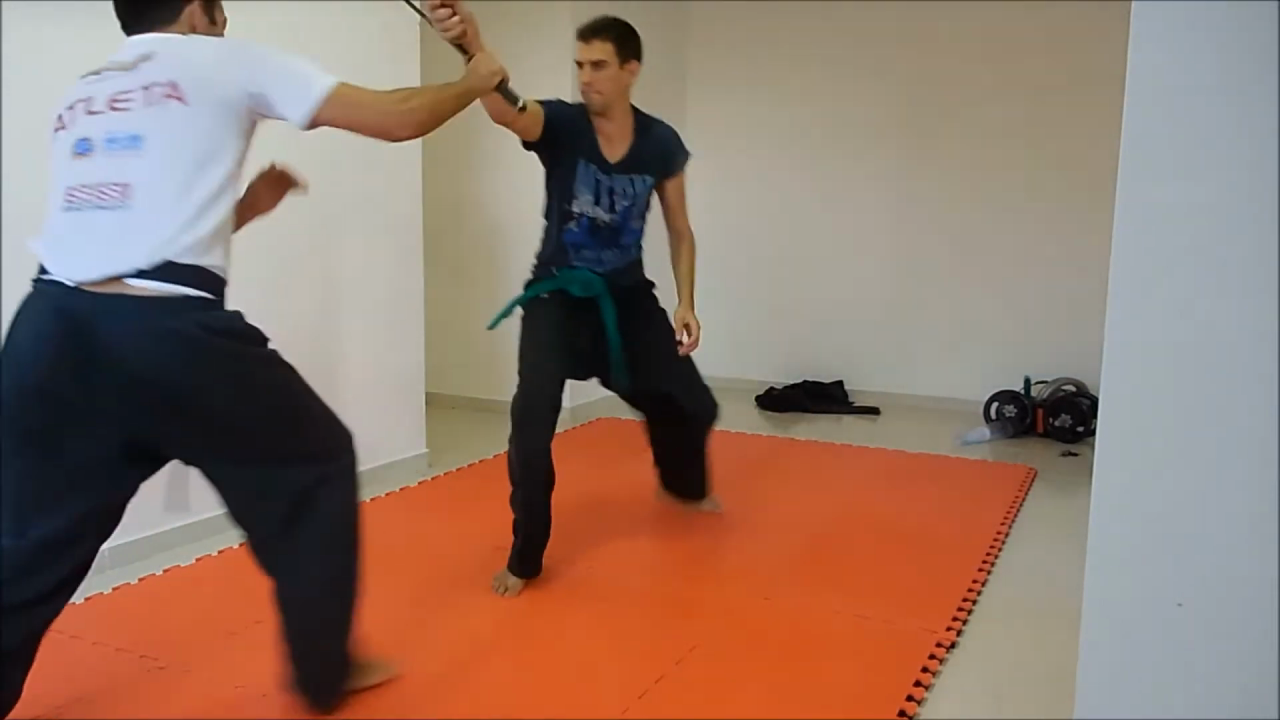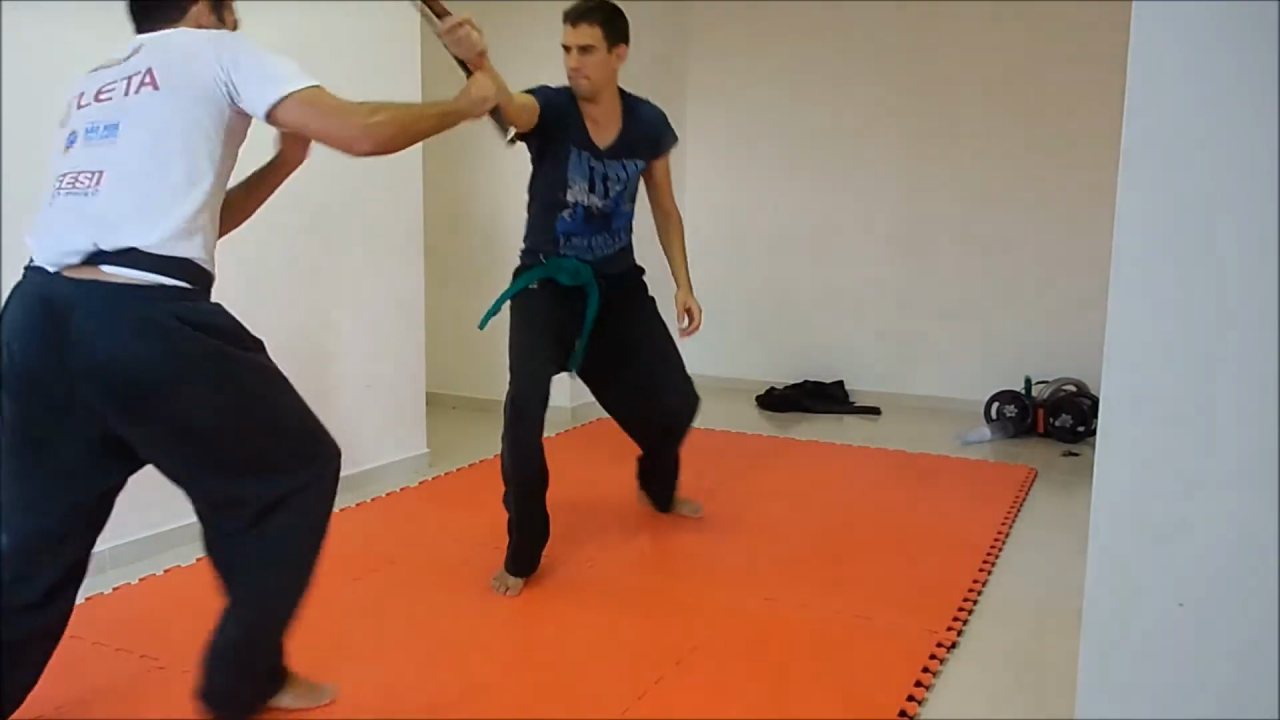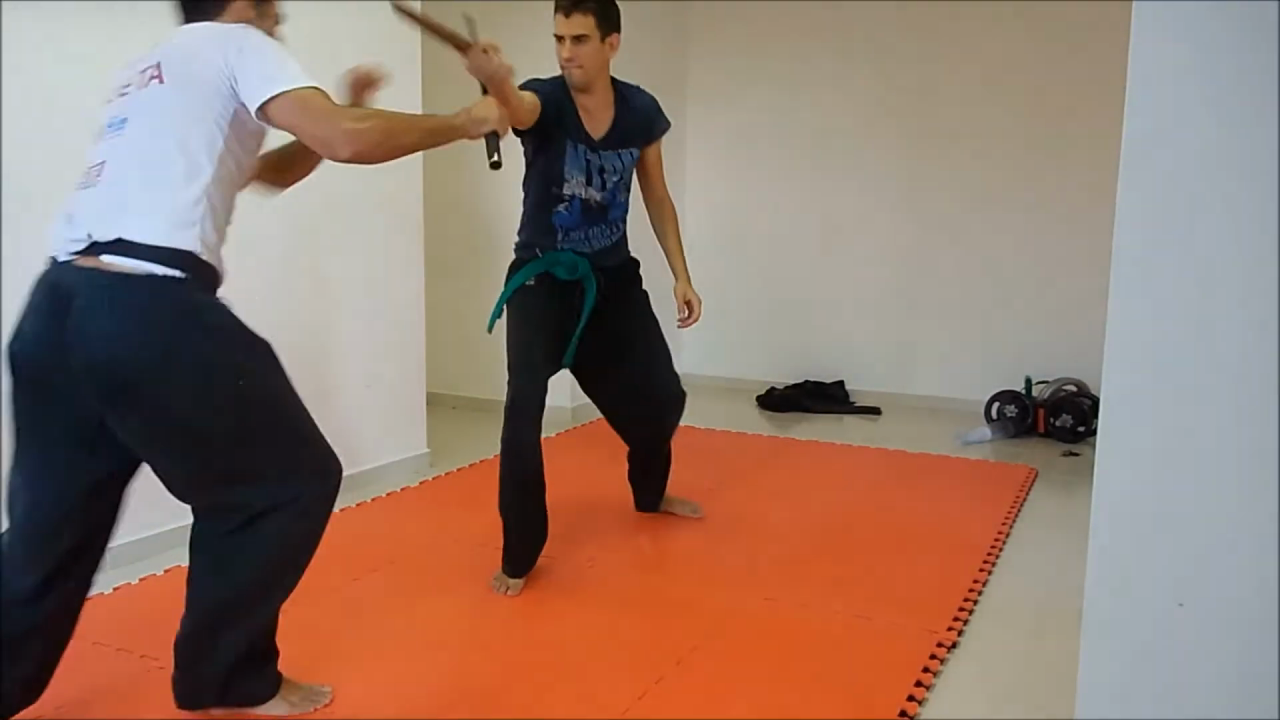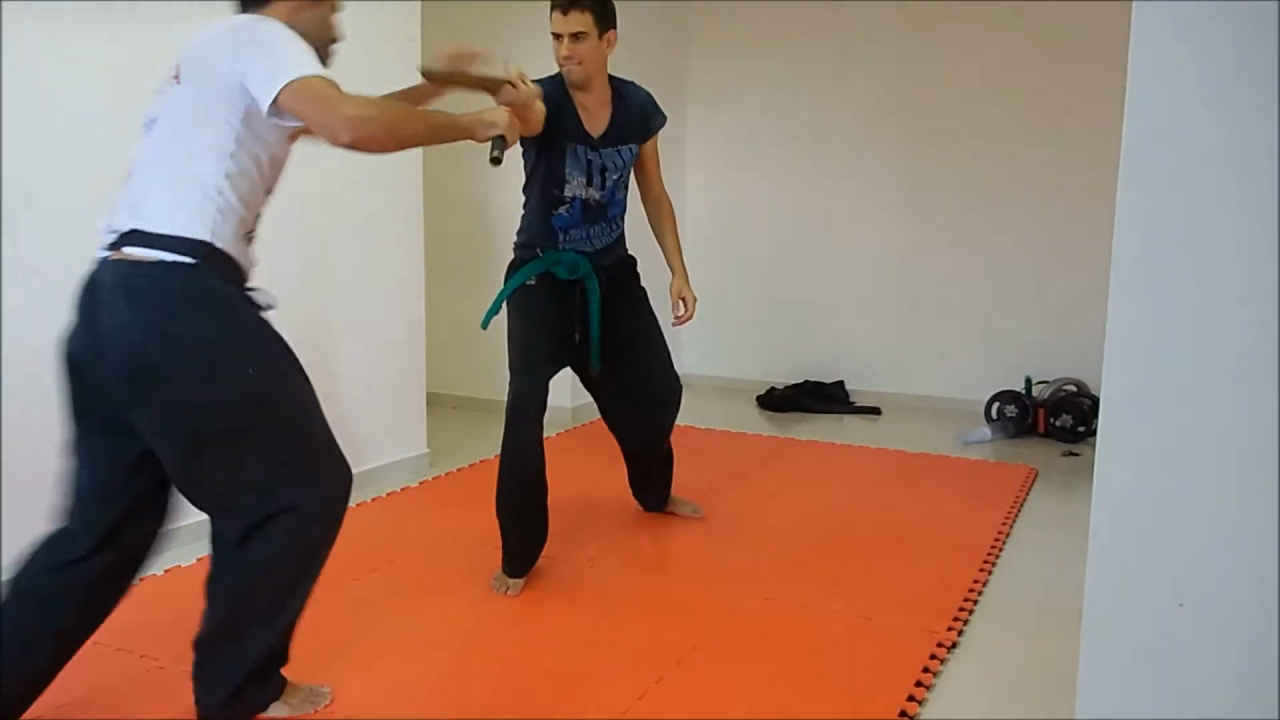
dt=0.1s
person 1, frame 1
left shoulder: (79, 101)
right shoulder: (227, 58)
right elbow: (392, 118)
left wrist: (257, 194)
right wrist: (475, 81)
right hip: (170, 327)
right knee: (313, 462)
person 1, frame 2
left shoulder: (93, 87)
right elbow: (359, 133)
left wrist: (280, 164)
right wrist: (468, 101)
right hip: (146, 320)
right knee: (294, 471)
person 1, frame 3
left shoulder: (151, 73)
left elbow: (274, 169)
right elbow: (348, 141)
left wrist: (346, 106)
right wrist: (459, 121)
left hip: (63, 310)
right hip: (153, 310)
right knee: (290, 481)
person 1, frame 4
left shoulder: (212, 61)
left elbow: (333, 118)
right elbow: (351, 127)
left wrist: (433, 85)
right wrist: (469, 123)
left hip: (115, 301)
right hip: (178, 302)
left knee: (105, 520)
right knee: (302, 486)
person 2, frame 1
left shoulder: (662, 144)
right shoulder: (558, 122)
left elbow: (679, 231)
right elbow: (502, 106)
left wrist: (685, 303)
left hip: (627, 296)
right hip: (558, 294)
left knee: (690, 405)
right knee: (533, 417)
left ankle: (685, 484)
right ankle: (525, 557)
person 2, frame 2
left shoulder: (650, 125)
right shoulder: (550, 110)
left elbow: (665, 208)
right elbow: (507, 105)
left wrist: (683, 285)
right wrist: (480, 67)
left hip: (618, 284)
right hip: (546, 284)
left knee: (673, 397)
right knee: (523, 413)
left ankle: (659, 490)
right ankle: (522, 556)
person 2, frame 3
left shoulder: (641, 111)
right shoulder: (543, 99)
left elbow: (658, 199)
right elbow: (516, 109)
left wrist: (682, 275)
right wrist: (496, 81)
left hip: (612, 274)
right hip: (543, 277)
left knee: (657, 392)
right knee: (525, 409)
left ankle: (650, 492)
right ankle: (519, 555)
person 2, frame 4
left shoulder: (638, 107)
right shoulder: (545, 101)
left elbow: (654, 195)
right elbow: (524, 117)
left wrist: (679, 271)
left hip: (611, 273)
right hip: (542, 276)
left knee: (656, 391)
right knee: (525, 408)
left ankle: (655, 493)
right ankle: (519, 555)
